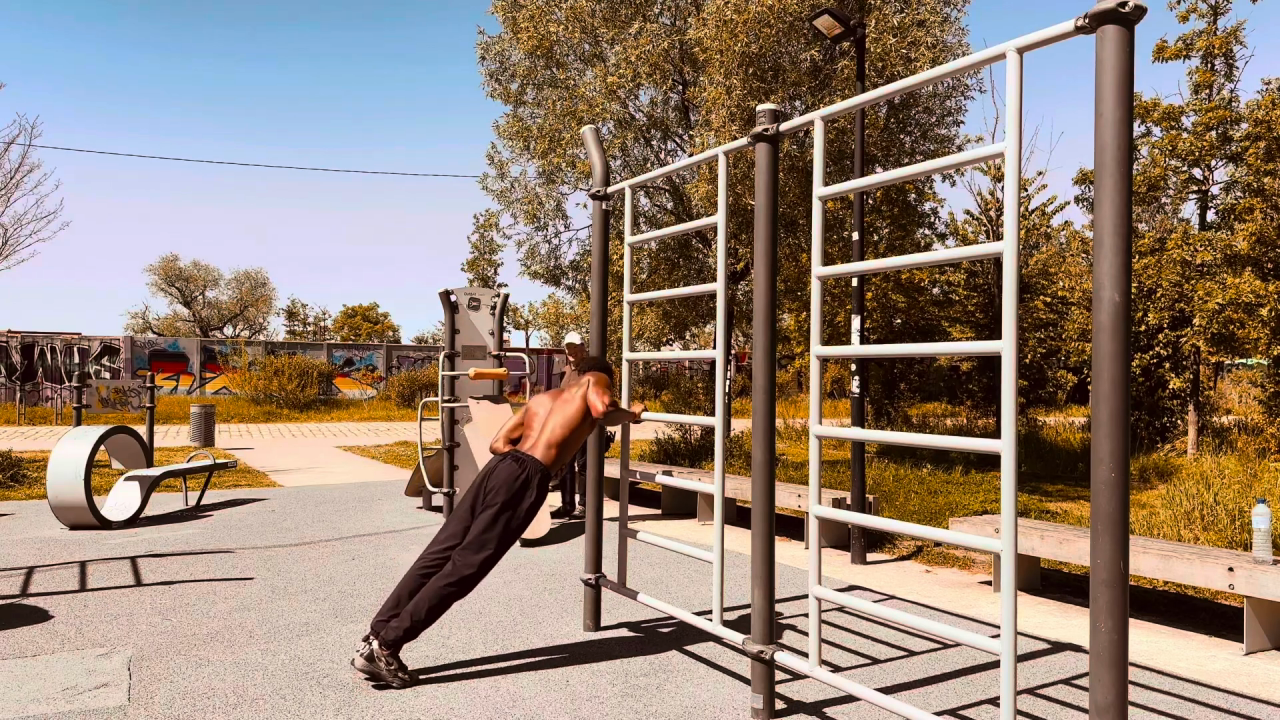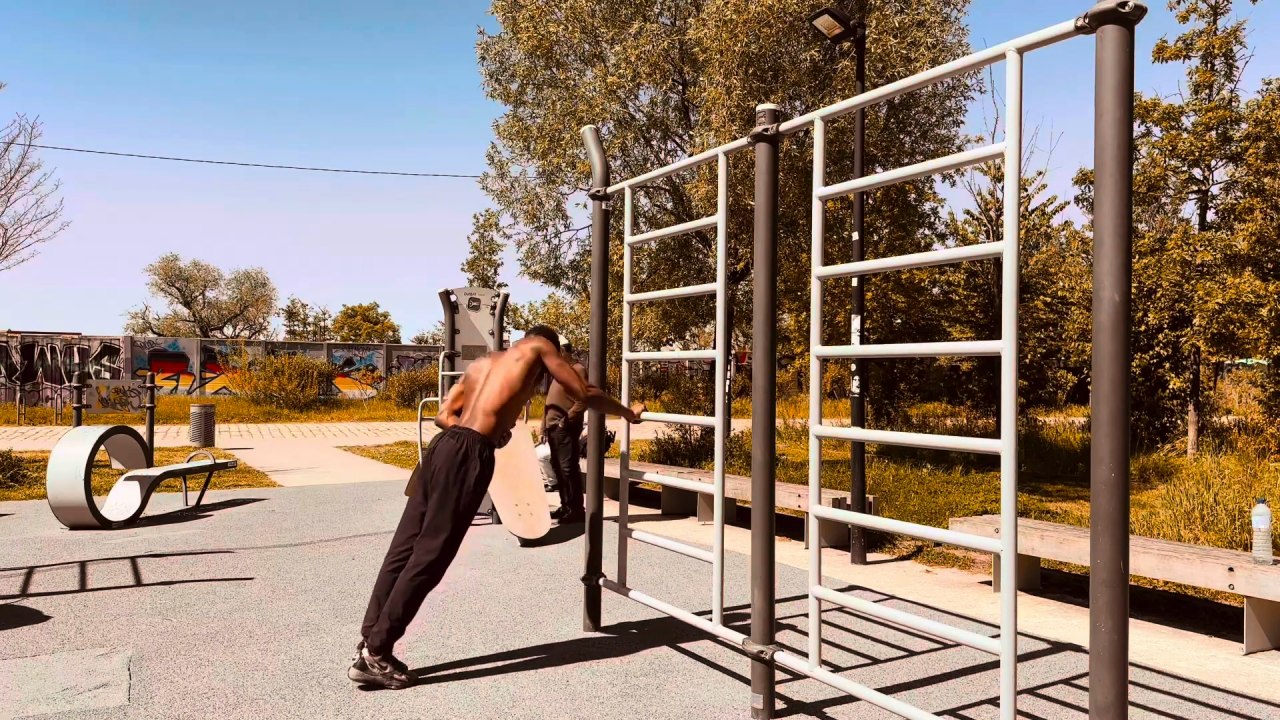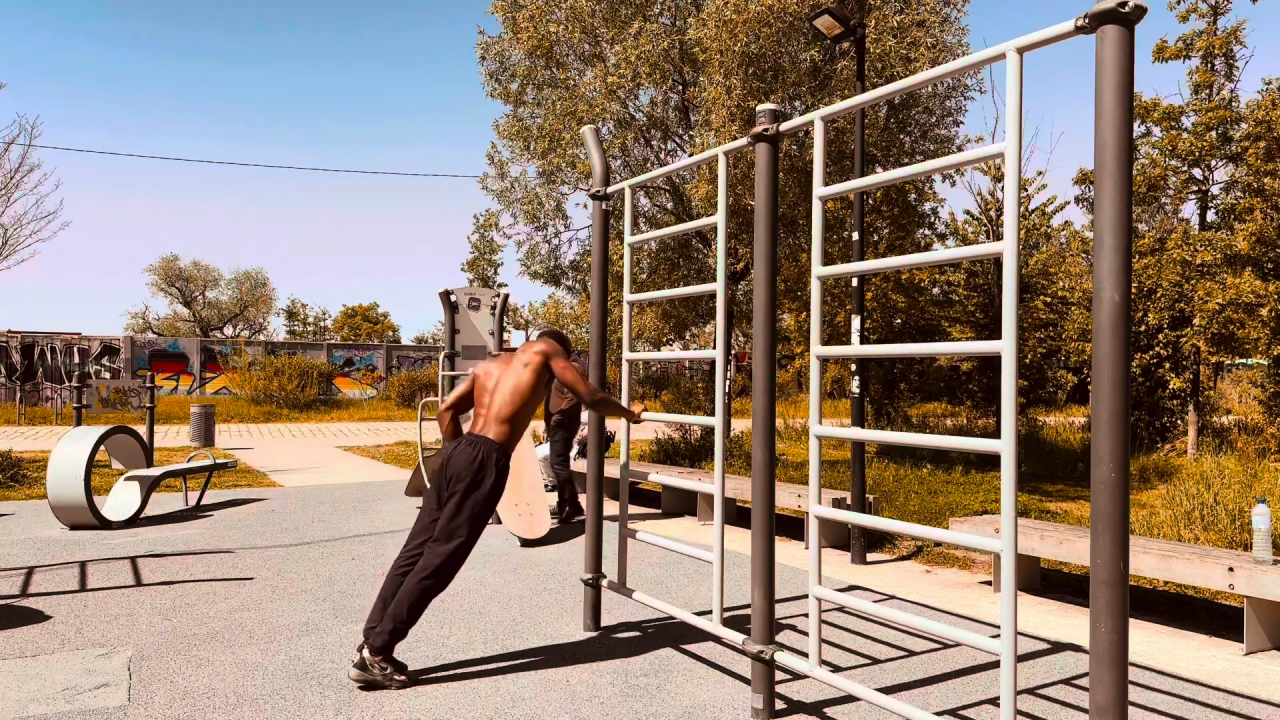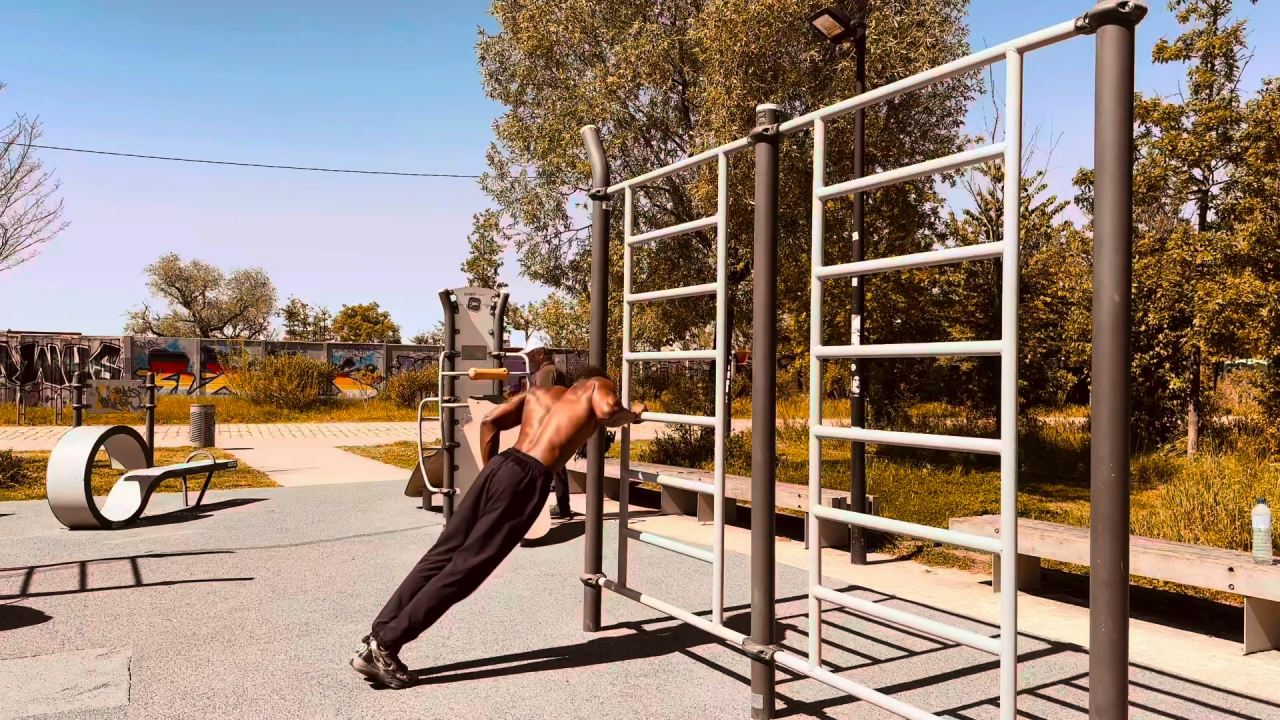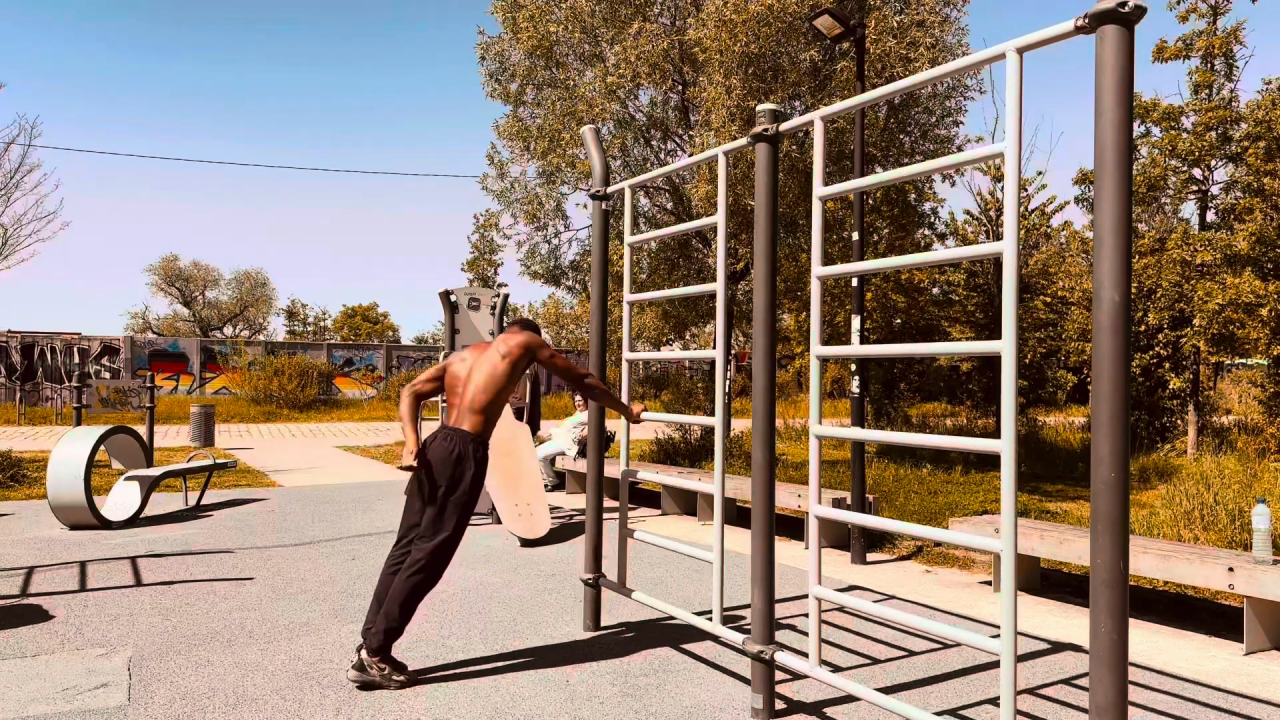
dt=1s
person 1, frame 1
left shoulder: (541, 398)
right shoulder: (596, 379)
right elbow: (603, 410)
right wrist: (630, 414)
left hip: (500, 468)
right hip: (526, 480)
left knee: (438, 556)
right knee: (464, 567)
left ankle: (375, 639)
right ankle: (385, 647)
person 1, frame 2
left shoulder: (483, 362)
right shoulder: (538, 345)
right elbow: (585, 393)
right wrist: (627, 412)
left hip: (443, 444)
right hip: (469, 454)
left knee: (404, 550)
right knee: (429, 557)
left ankle: (370, 645)
right ankle: (374, 655)
person 1, frame 3
left shoulder: (488, 364)
right shoulder: (546, 348)
left elbow: (447, 410)
right elbow: (591, 397)
right wrist: (630, 413)
left hip: (458, 452)
right hip: (486, 461)
left knee: (416, 553)
right knee: (439, 561)
left ankle: (372, 647)
right ankle: (375, 653)
person 1, frame 4
left shoulder: (538, 392)
right shoulder: (599, 385)
left elbow: (490, 422)
right elbow: (608, 412)
right wrist: (632, 415)
left hip: (501, 466)
right hip: (528, 479)
left knee: (440, 556)
right knee: (465, 568)
left ankle: (377, 640)
right ankle: (383, 647)
person 1, frame 5
left shoulder: (461, 356)
right shoulder: (525, 340)
left elbow: (411, 392)
right elbow: (583, 382)
left wrist: (410, 441)
right wrist: (626, 411)
left hip: (436, 445)
right hip: (465, 452)
left knee: (406, 550)
right knee: (428, 556)
left ankle: (370, 648)
right ankle: (374, 654)
